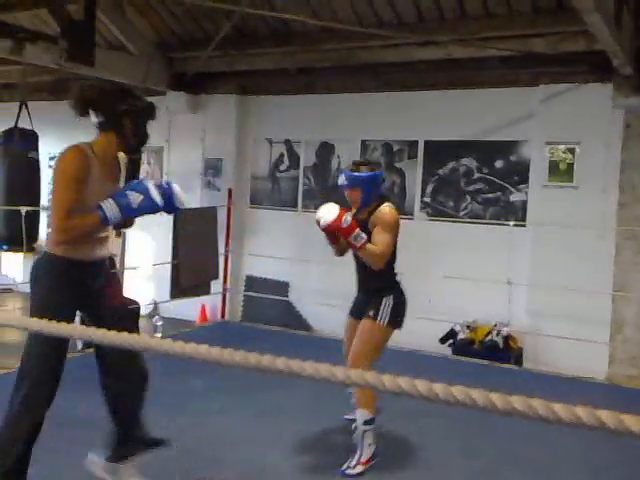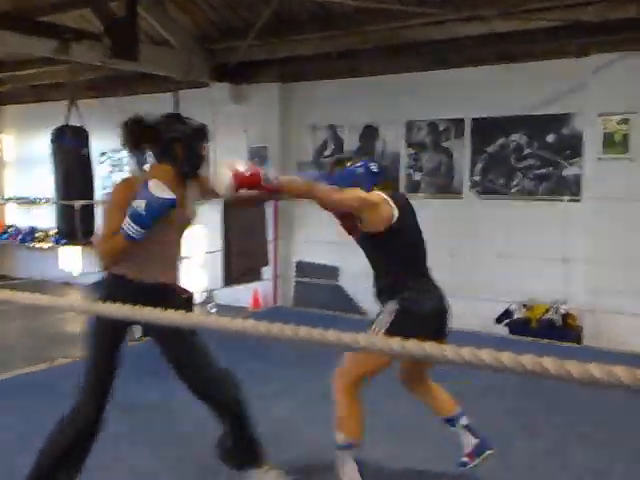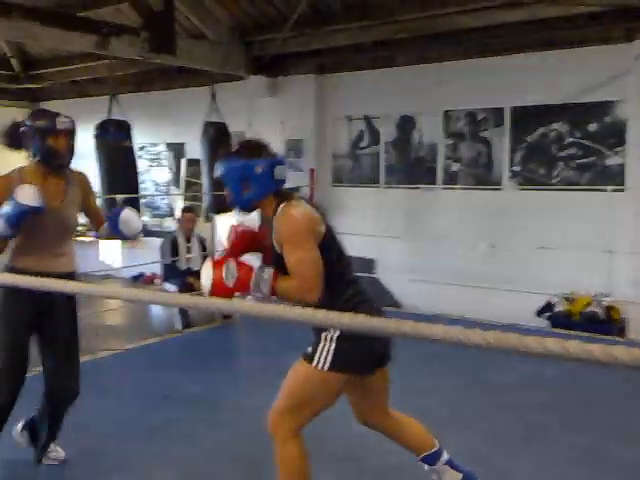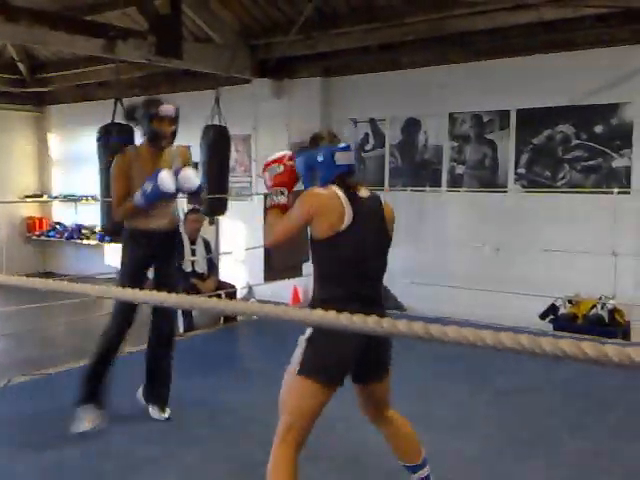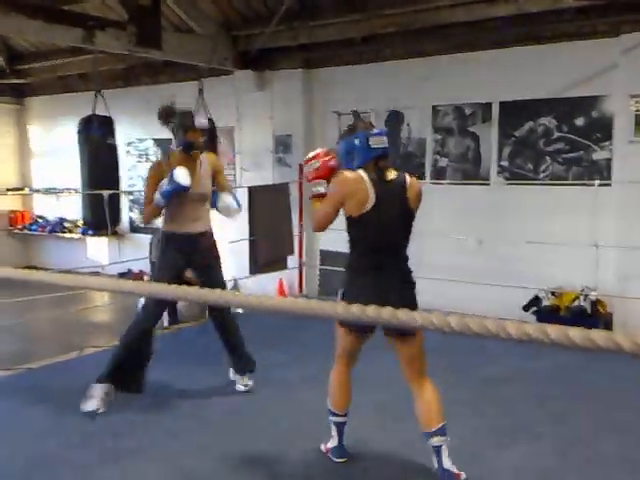
dt=0.7s
person 1, frame 1
left shoulder: (119, 164)
right shoulder: (75, 159)
right elbow: (61, 232)
left wrist: (150, 201)
right wrist: (119, 206)
left hip: (99, 275)
right hip: (59, 277)
left knee: (129, 373)
right knee: (36, 387)
person 1, frame 2
left shoulder: (192, 183)
right shoulder: (129, 189)
right elbow: (106, 256)
right wrist: (140, 218)
left hip: (163, 297)
right hip: (121, 294)
left knee: (211, 383)
right knee: (91, 401)
person 1, frame 3
left shoulder: (79, 181)
left elbow: (97, 221)
left wrist: (116, 223)
left hip: (61, 288)
left knee: (66, 384)
left ankle: (39, 433)
person 1, frame 4
left shoulder: (181, 154)
right shoulder: (126, 160)
left elbow: (194, 197)
right elbow: (118, 213)
left wrist: (191, 187)
right wrist: (147, 194)
left hip: (169, 241)
right hip: (138, 242)
left knee: (165, 322)
right knee: (121, 320)
left ankle: (154, 394)
right ankle: (90, 400)
person 1, frame 5
left shoulder: (212, 162)
right shoulder: (160, 167)
left elbow: (227, 198)
right elbow: (147, 214)
left wrist: (230, 204)
right wrist: (164, 193)
left hip: (204, 243)
right hip: (172, 245)
left knee: (220, 311)
right knee: (149, 314)
left ankle: (241, 368)
right ankle: (106, 383)
person 2, frame 1
left shoulder: (386, 213)
right shoulder: (356, 211)
left elbow: (378, 260)
right elbow: (340, 249)
left wrist: (350, 232)
right wrist: (331, 230)
left hip: (385, 298)
right hip: (366, 296)
left knee: (356, 366)
right knee: (354, 363)
left ankle: (366, 447)
right ankle: (366, 411)
person 2, frame 2
left shoulder: (369, 201)
right shoulder: (394, 201)
left elbow: (310, 190)
left wrist: (256, 179)
right wrist: (349, 218)
left hip: (405, 309)
right hip: (432, 303)
left knee: (344, 384)
right knee: (416, 381)
right ankle: (473, 441)
person 2, frame 3
left shoulder: (291, 219)
right shoulder: (290, 210)
left elbow: (310, 291)
left wrist: (252, 278)
right wrist: (252, 243)
left hip: (346, 332)
left knee: (281, 424)
right knee: (376, 415)
person 2, frame 4
left shoulder: (318, 199)
right shoulder: (384, 209)
left elbow: (273, 239)
left wrist: (276, 194)
left hip: (330, 331)
left knee: (288, 438)
right knee: (381, 414)
person 2, frame 5
left shoulder: (346, 182)
right shoulder: (412, 186)
left elbow: (318, 224)
left wrist: (318, 184)
left hip: (360, 290)
right hip: (400, 290)
left knee: (343, 362)
right knee: (419, 379)
left ankle: (336, 442)
